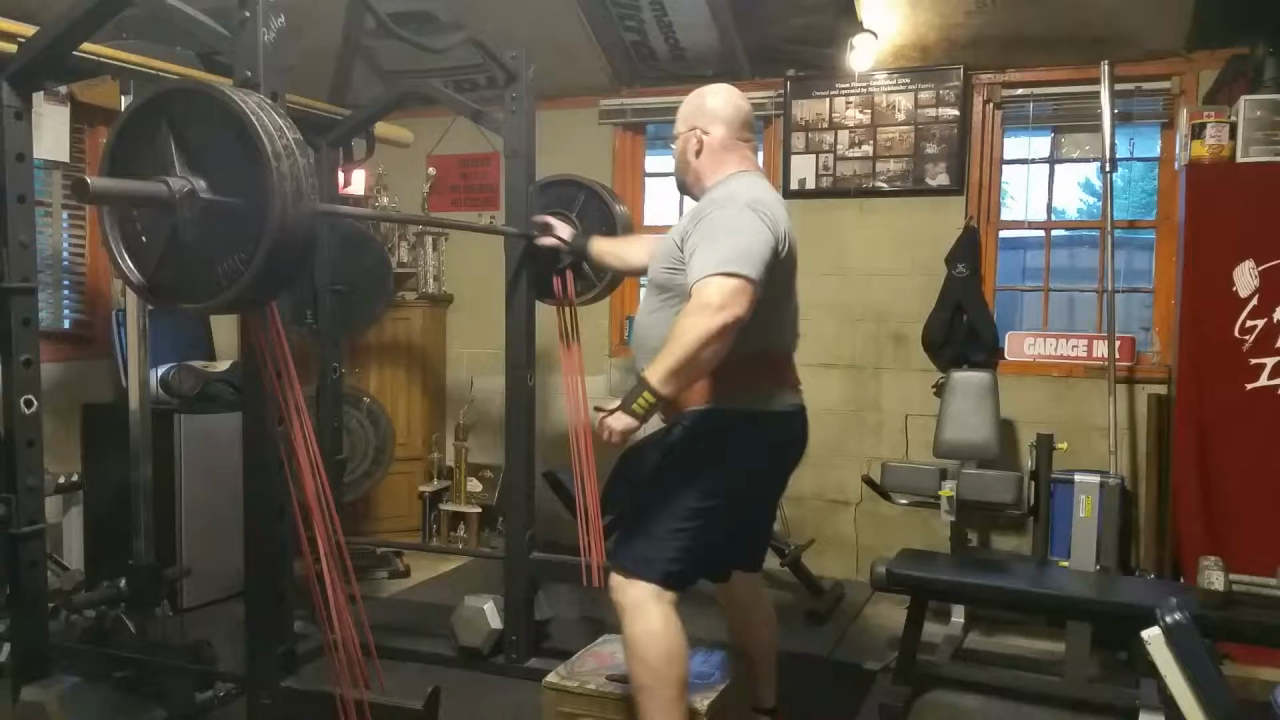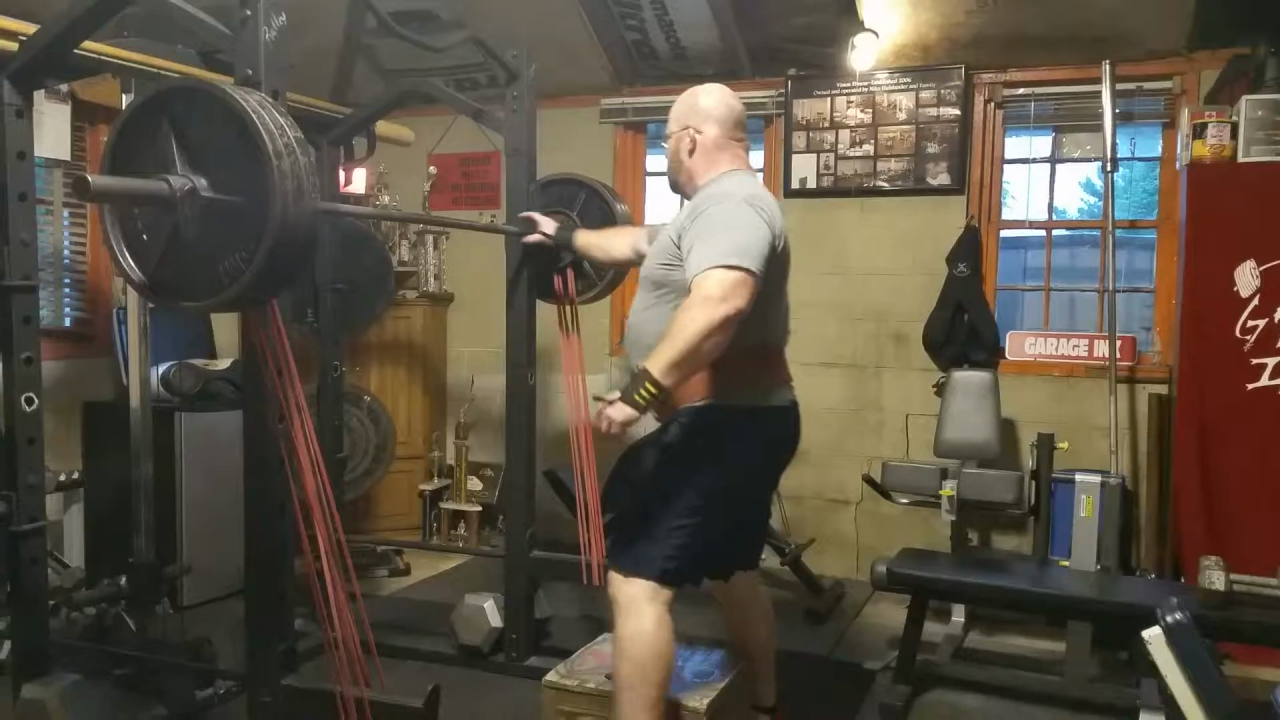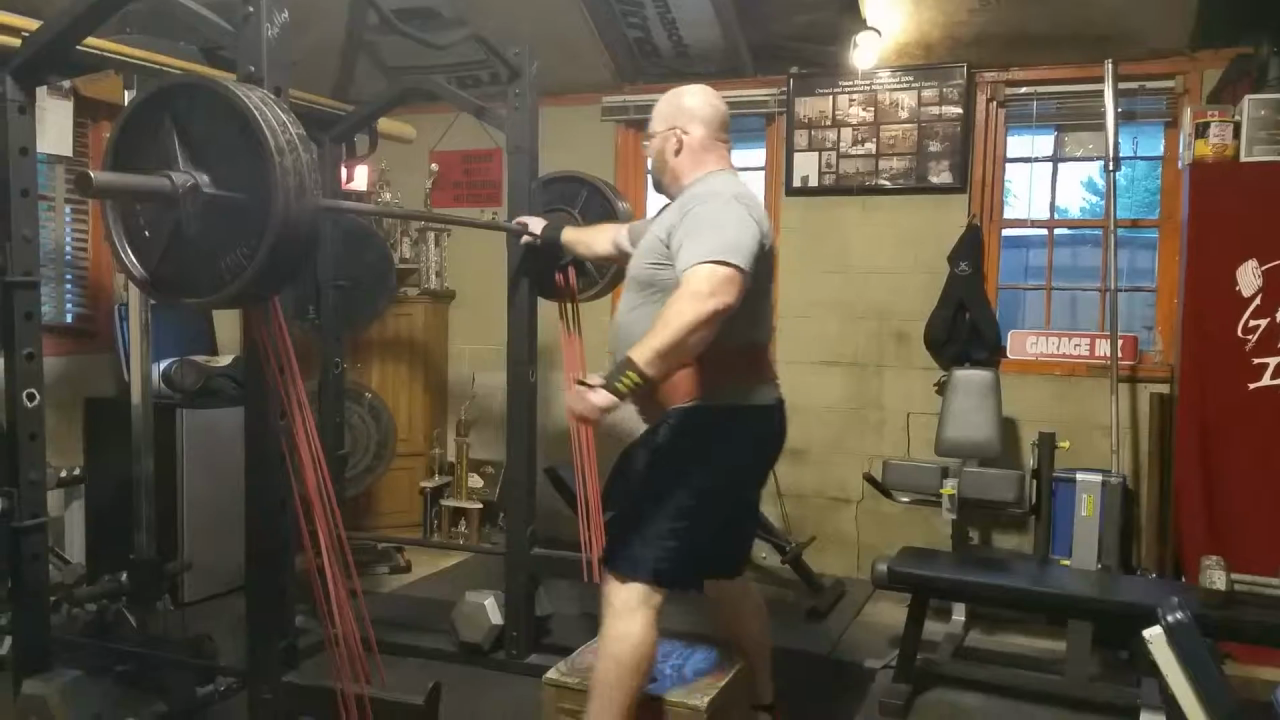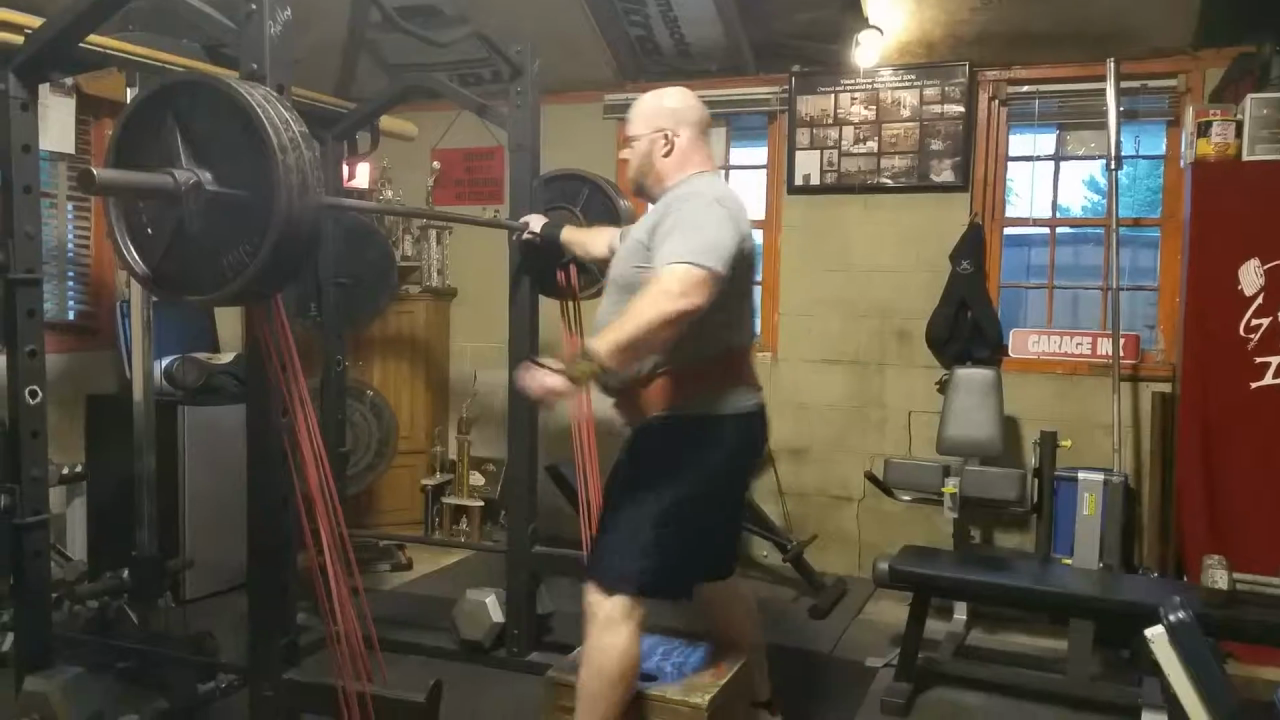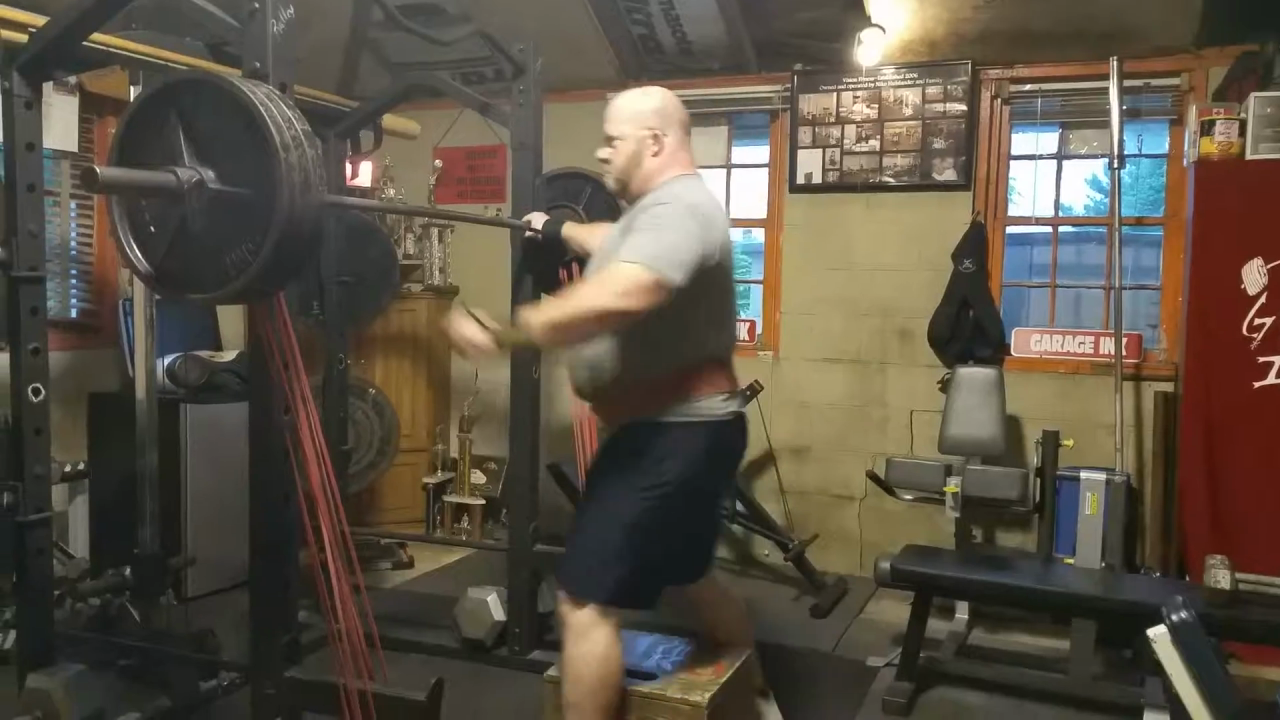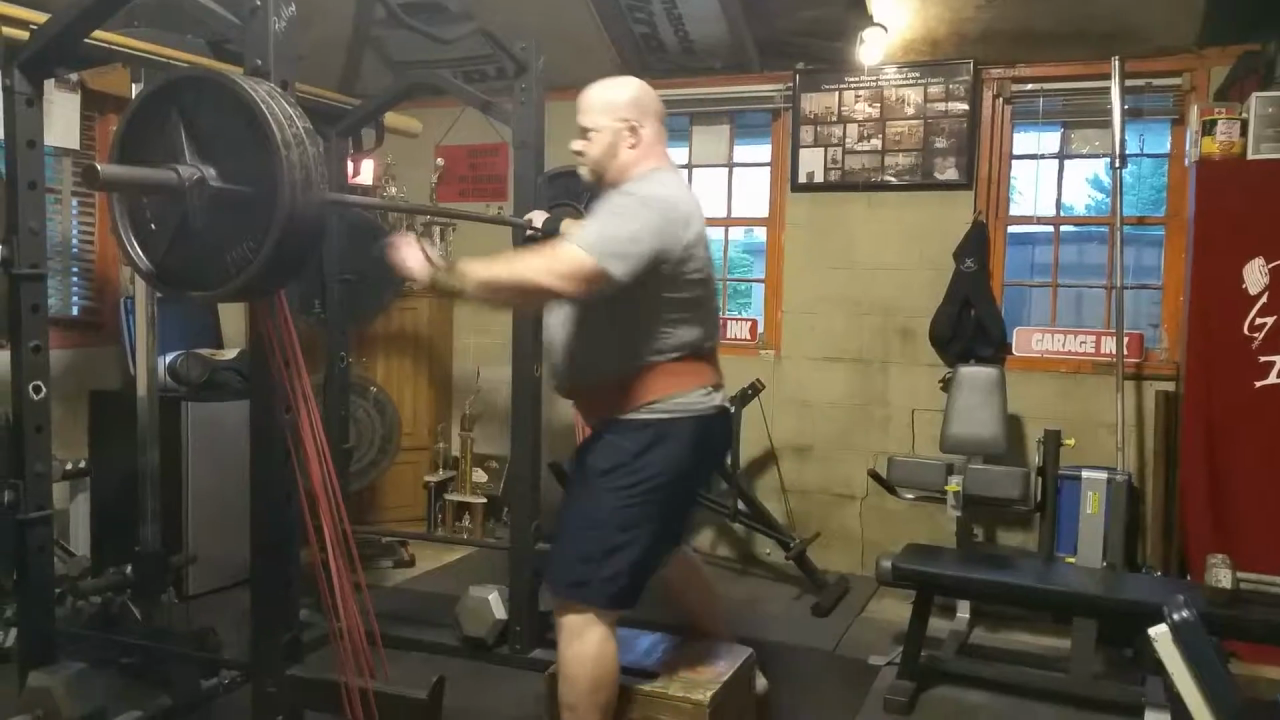
dt=0.1s
person 1, frame 1
left shoulder: (734, 207)
right shoulder: (735, 205)
left elbow: (718, 314)
right elbow: (654, 253)
left wrist: (639, 401)
right wrist: (582, 243)
left hip: (731, 425)
right hip: (756, 421)
left knee: (640, 580)
right knee: (736, 570)
person 1, frame 2
left shoulder: (730, 203)
right shoulder: (726, 203)
left elbow: (718, 305)
right elbow: (641, 243)
left wrist: (639, 393)
right wrist: (567, 237)
left hip: (727, 421)
right hip: (749, 418)
left knee: (637, 579)
right knee: (733, 568)
person 1, frame 3
left shoulder: (717, 203)
right shoulder: (700, 206)
left elbow: (708, 298)
right elbow: (620, 240)
left wrist: (620, 381)
right wrist: (555, 234)
left hip: (714, 423)
right hip: (731, 418)
left knee: (629, 587)
right knee: (721, 571)
person 1, frame 4
left shoulder: (698, 204)
right shoulder: (684, 207)
left elbow: (675, 299)
right elbow: (616, 244)
left wrist: (578, 369)
right wrist: (555, 233)
left hip: (692, 427)
right hip: (714, 424)
left knee: (612, 598)
right knee: (710, 572)
person 1, frame 5
left shoulder: (678, 210)
right shoulder: (666, 208)
left elbow: (620, 295)
right elbow: (610, 245)
left wrist: (504, 329)
right wrist: (554, 228)
left hip: (668, 434)
right hip: (690, 427)
left knee: (588, 603)
right knee: (685, 570)
person 1, frame 6
left shoulder: (647, 203)
right shoulder: (646, 199)
left elbow: (554, 273)
right elbow: (585, 245)
left wrist: (439, 273)
right wrist: (552, 224)
left hip: (652, 427)
right hip: (672, 419)
left knee: (579, 603)
right knee: (658, 550)
